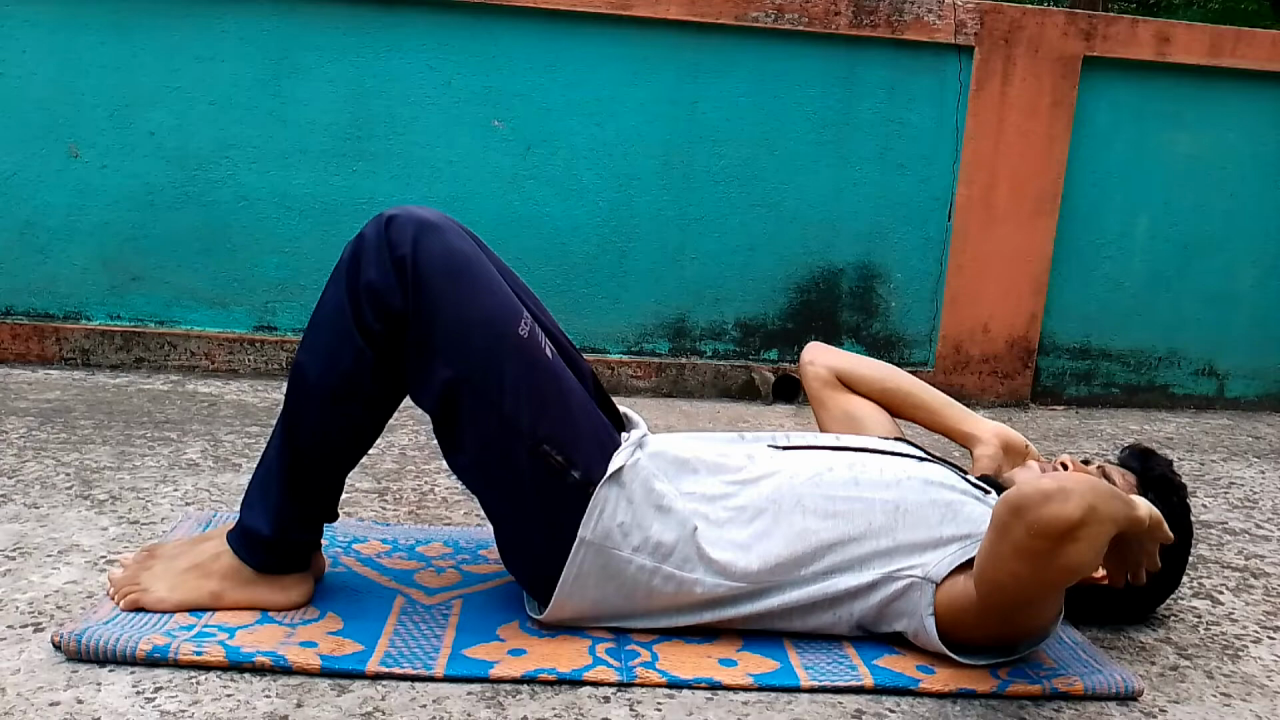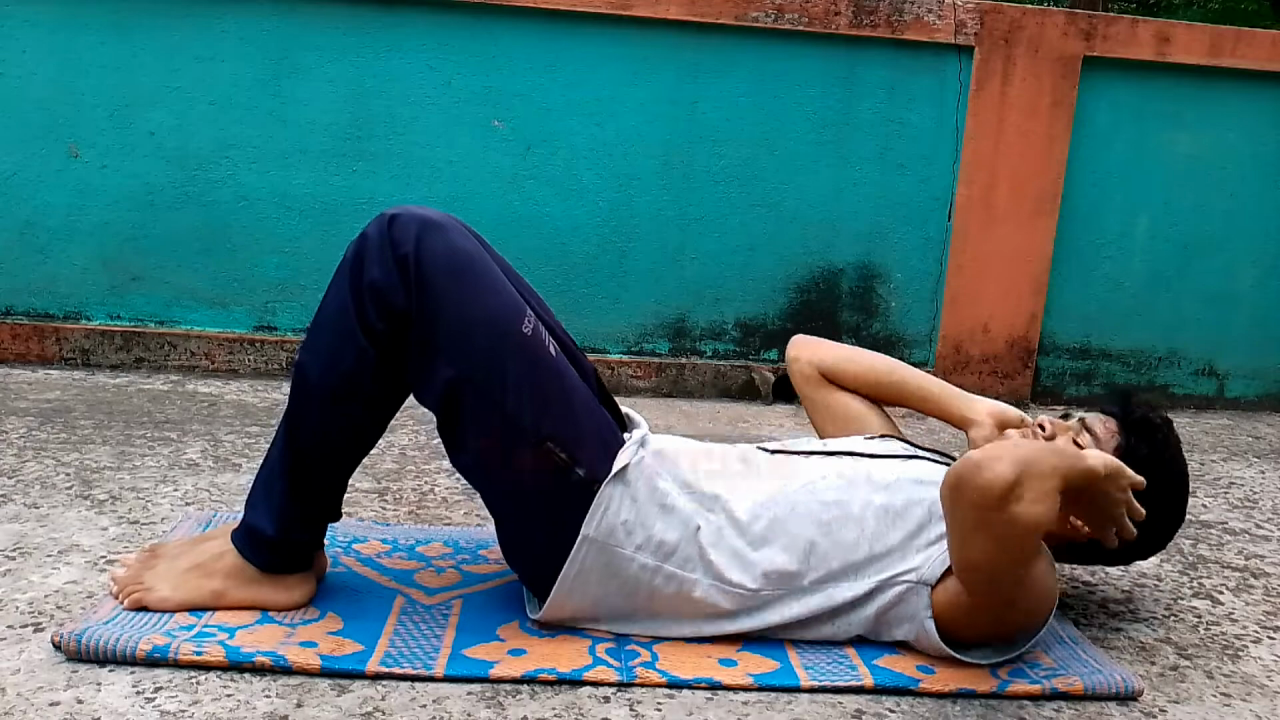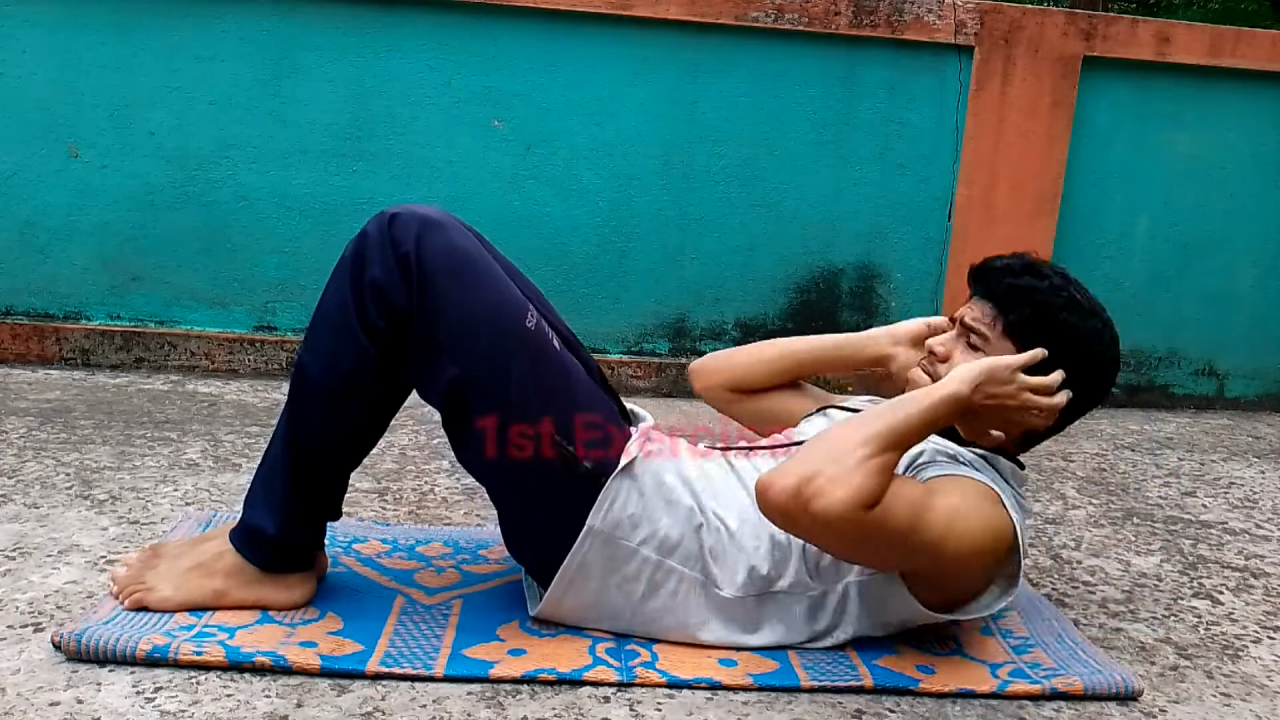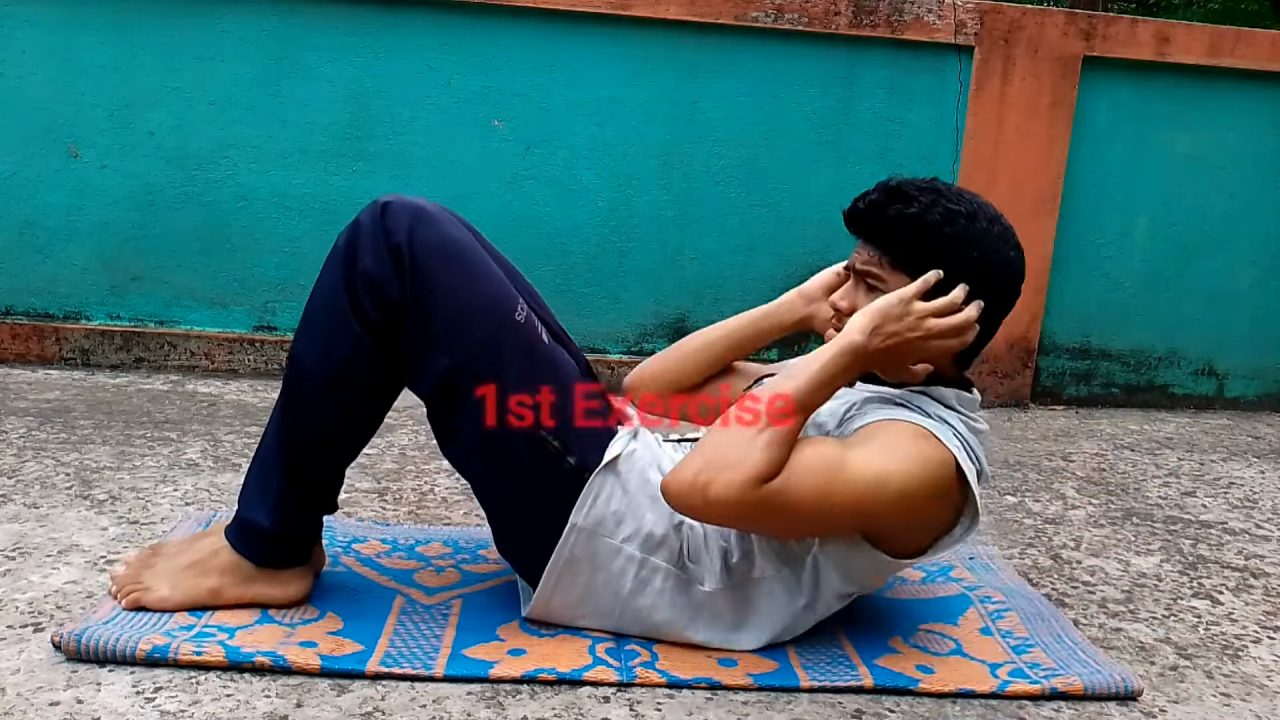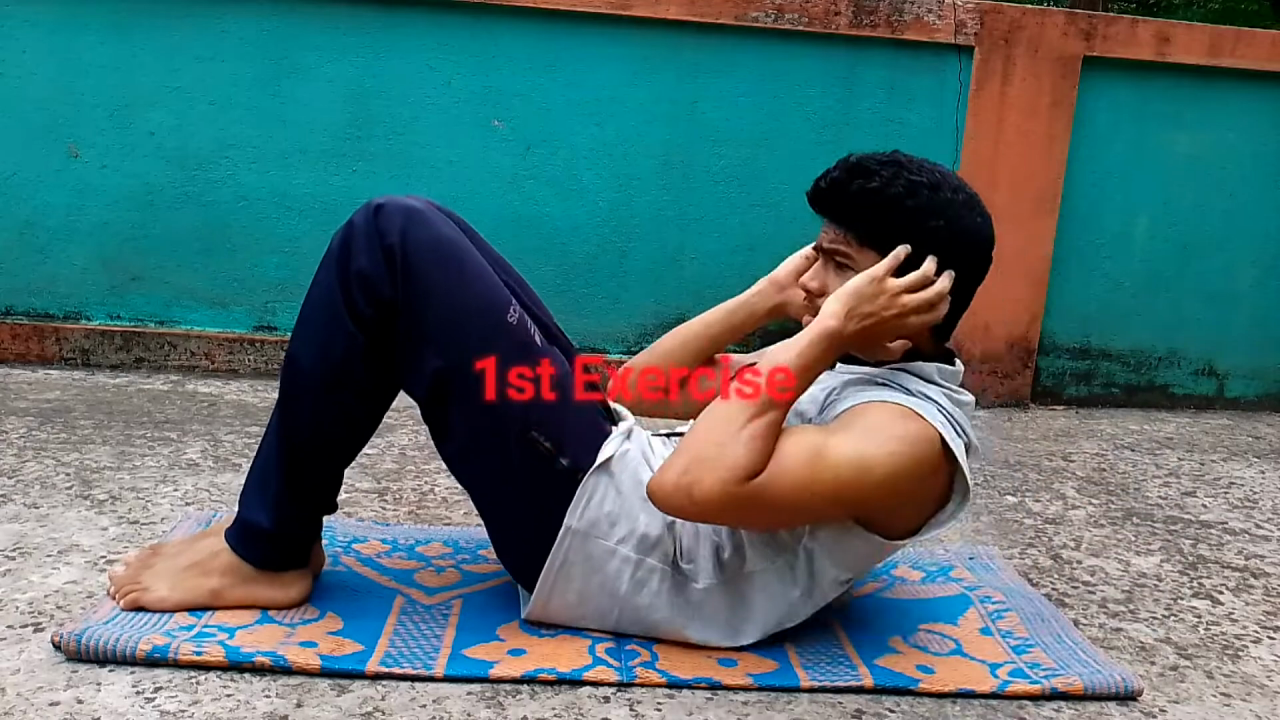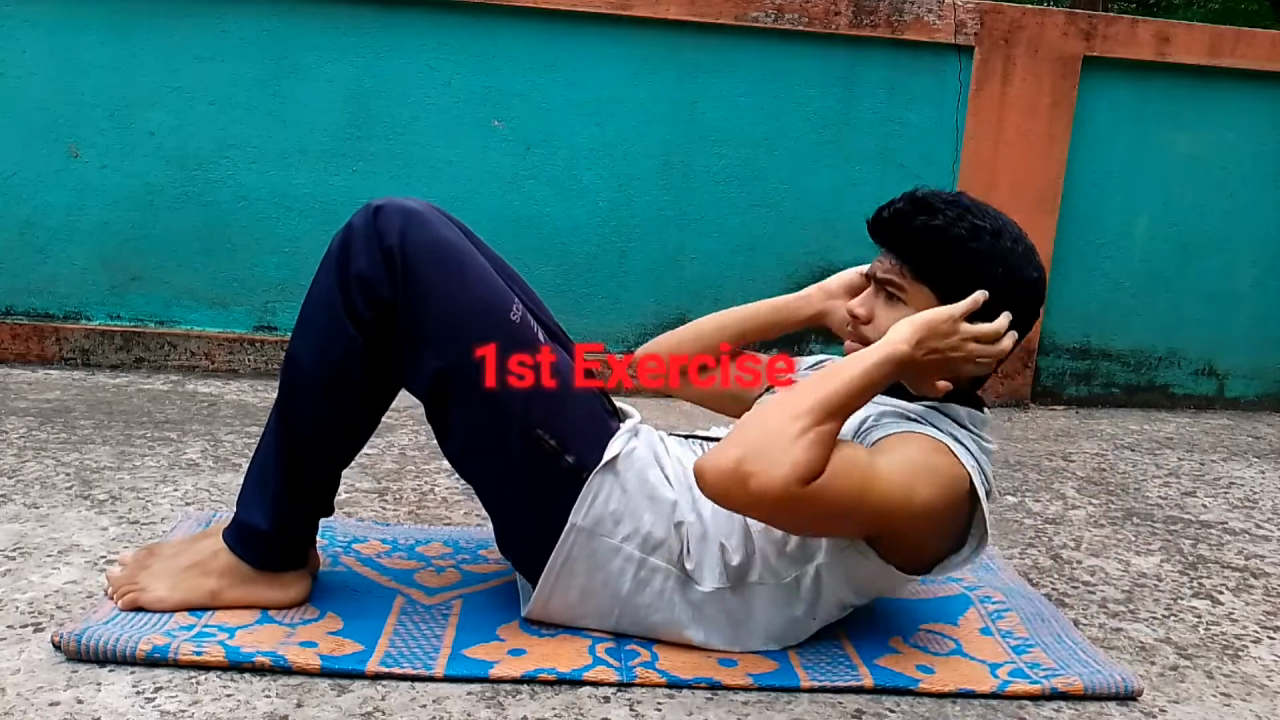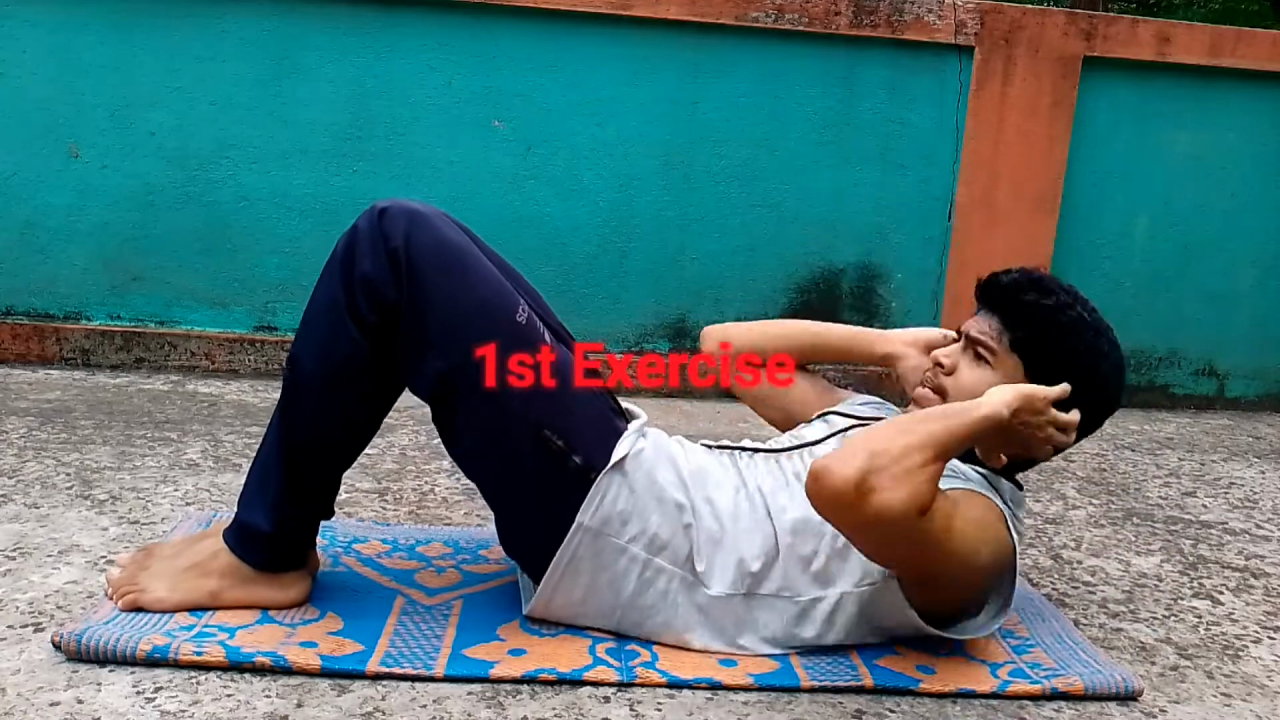
dt=0.2s
person 1, frame 1
left shoulder: (1004, 601)
right shoulder: (941, 486)
left elbow: (1051, 506)
right elbow: (821, 359)
left wrist: (1122, 514)
right wrist: (978, 429)
left hip: (602, 531)
right hip: (632, 473)
left knee: (408, 253)
right knee: (415, 249)
left ankle: (267, 558)
right ankle: (277, 536)
person 1, frame 2
left shoulder: (1007, 582)
right shoulder: (911, 453)
left elbow: (992, 484)
right elbow: (807, 354)
left wrist: (1047, 468)
right wrist: (968, 408)
left hip: (610, 536)
right hip: (636, 483)
left knee: (410, 251)
right knee: (415, 250)
left ankle: (271, 557)
right ankle: (282, 538)
person 1, frame 3
left shoulder: (978, 521)
right shoulder: (903, 425)
left elbow: (795, 494)
right elbow: (715, 376)
left wrist: (941, 399)
right wrist: (883, 349)
left hip: (610, 539)
right hip: (639, 480)
left knee: (408, 250)
right knee: (417, 251)
left ankle: (270, 555)
right ankle: (288, 537)
person 1, frame 4
left shoulder: (924, 460)
right shoulder: (870, 387)
left elbow: (705, 484)
right elbow: (652, 384)
left wrist: (846, 347)
right wrist: (798, 312)
left hip: (600, 535)
right hip: (618, 489)
left knee: (399, 239)
right knee: (415, 243)
left ankle: (265, 554)
right ankle: (282, 533)
person 1, frame 5
left shoulder: (909, 439)
right shoulder: (848, 372)
left elbow: (691, 484)
right elbow: (646, 378)
left wrist: (826, 329)
right wrist: (773, 295)
left hip: (597, 538)
right hip: (612, 479)
left knee: (390, 241)
right knee: (407, 239)
left ankle: (265, 554)
right ankle: (277, 534)
person 1, frame 6
left shoulder: (935, 479)
right shoulder: (857, 399)
left elbow: (734, 474)
right elbow: (666, 357)
left wrist: (896, 360)
right wrist: (817, 302)
left hip: (604, 539)
right hip: (620, 476)
left knee: (393, 243)
right knee: (408, 240)
left ankle: (265, 553)
right ankle: (276, 534)
person 1, frame 7
left shoulder: (969, 541)
right shoulder: (879, 424)
left elbow: (843, 490)
right elbow: (724, 342)
left wrist: (988, 417)
right wrist: (890, 348)
left hip: (609, 532)
right hip: (626, 478)
left knee: (398, 246)
right knee: (407, 245)
left ankle: (264, 554)
right ankle: (275, 533)
